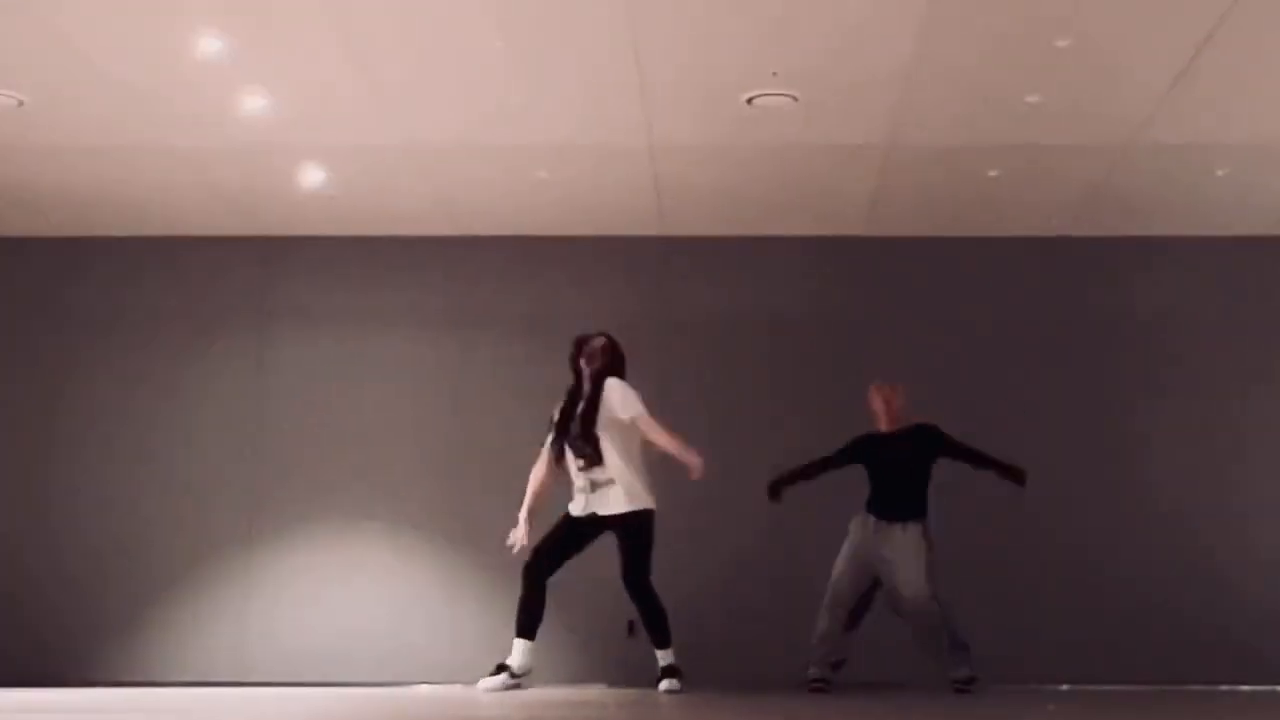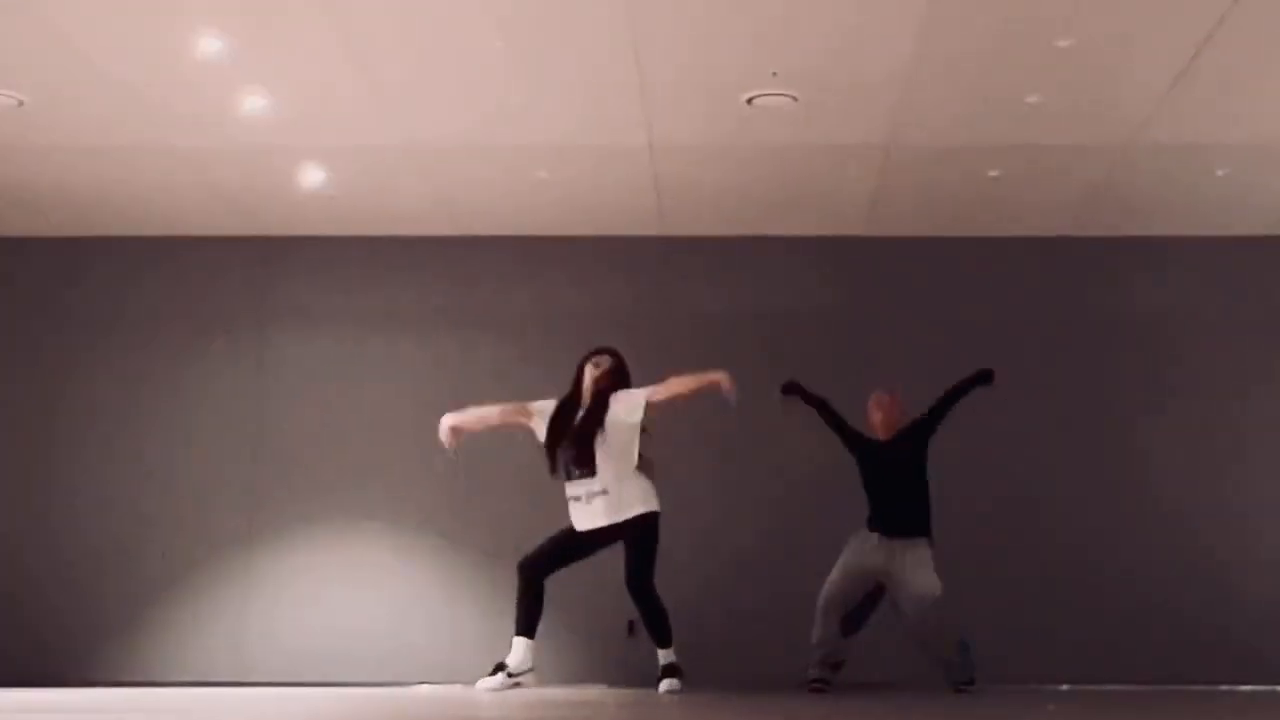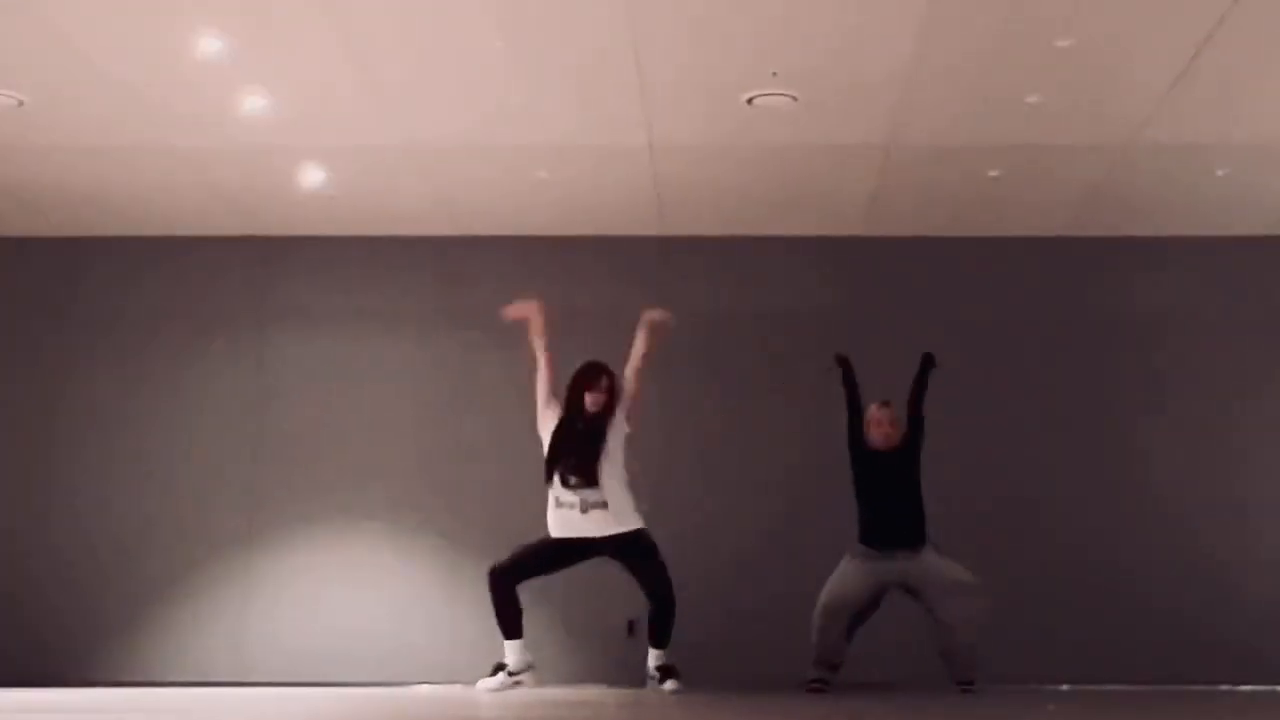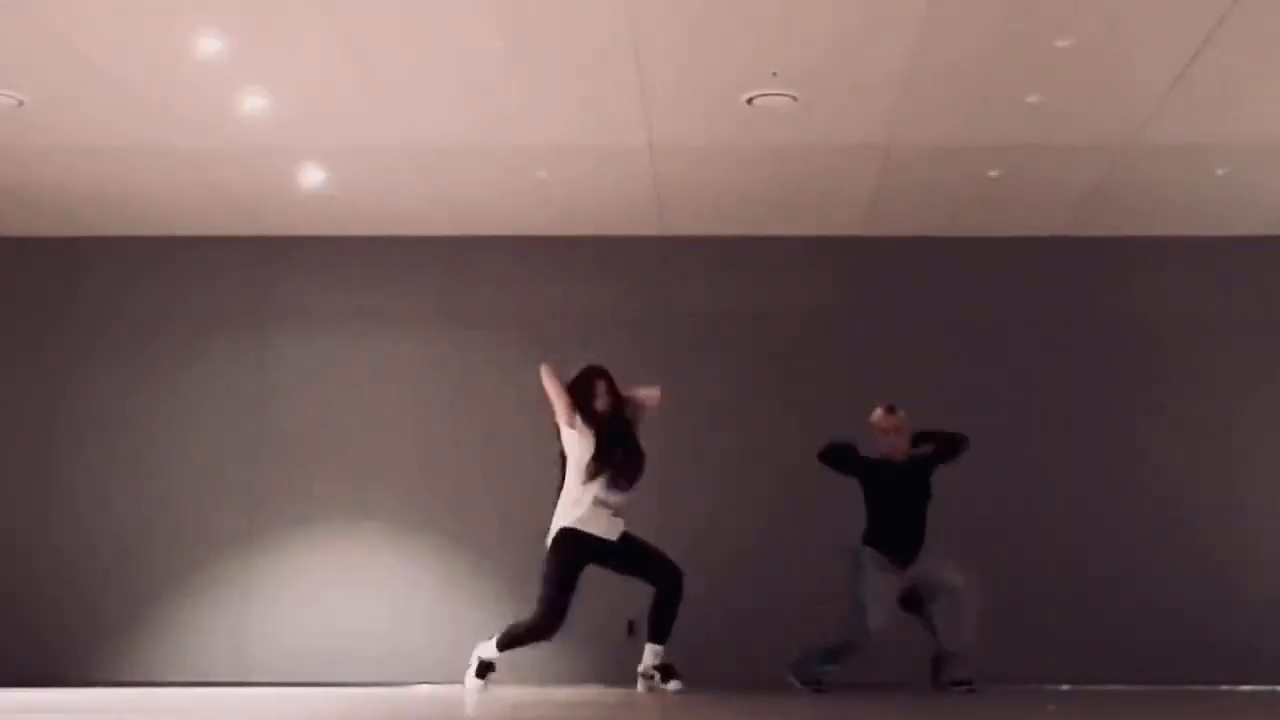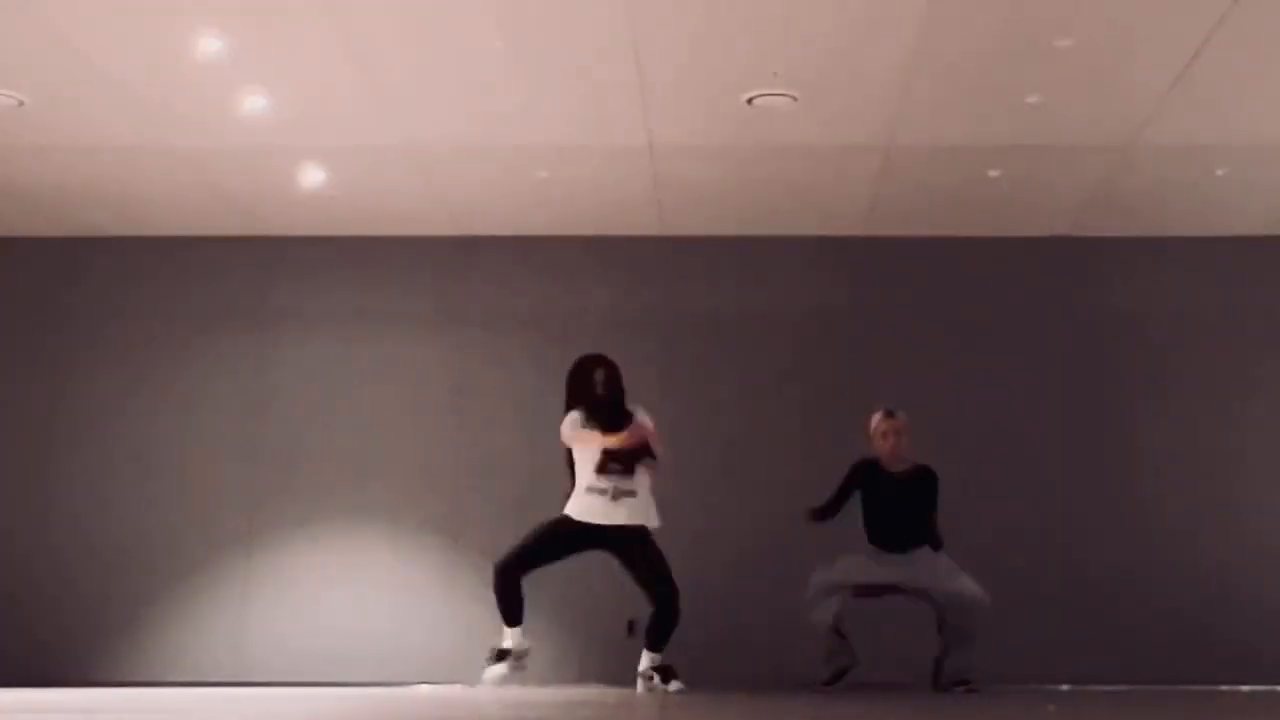
dt=0.3s
person 1, frame 1
left shoulder: (612, 389)
right shoulder: (568, 407)
left elbow: (646, 425)
right elbow: (546, 461)
left wrist: (686, 454)
right wrist: (524, 515)
left hip: (628, 505)
right hip: (584, 509)
left knee: (636, 582)
right knee: (535, 569)
left ankle: (668, 664)
right ankle: (517, 664)
person 1, frame 2
left shoulder: (620, 404)
right shoulder: (556, 412)
left elbow: (665, 389)
right elbow: (510, 412)
left wrist: (712, 378)
right wrist: (458, 419)
left hip: (633, 512)
right hip: (588, 520)
left knee: (639, 586)
right knee: (530, 569)
left ankle: (668, 664)
right ankle: (518, 664)
person 1, frame 3
left shoulder: (614, 423)
right shoulder: (554, 421)
left elbow: (634, 369)
right elbow: (543, 366)
left wrist: (645, 326)
right wrist: (535, 320)
left hip: (621, 530)
right hip: (567, 534)
left knee: (660, 590)
right knee: (500, 576)
left ankle: (657, 663)
right ankle: (516, 664)
person 1, frame 4
left shoulder: (621, 426)
right shoulder: (574, 424)
left elbow: (652, 397)
right elbow: (547, 374)
left wrist: (615, 396)
right wrist: (584, 385)
left hip: (610, 534)
right hip: (573, 532)
left knee: (671, 579)
right knee: (548, 619)
left ankle: (651, 666)
right ankle: (487, 654)
person 1, frame 5
left shoulder: (635, 417)
right shoulder: (577, 421)
right elbow: (602, 442)
left hip: (630, 526)
right hip: (581, 518)
left knee: (667, 598)
right knee: (507, 569)
left ankle: (651, 669)
right ankle: (512, 647)
person 2, frame 1
left shoulder: (923, 435)
right shoulder: (866, 444)
left elbow: (962, 452)
right elbow: (828, 462)
left wrist: (1001, 467)
right wrist: (789, 478)
left hip: (908, 530)
right hip: (869, 526)
left knee: (918, 598)
right knee: (838, 595)
left ankle: (960, 668)
right ankle: (822, 668)
person 2, frame 2
left shoulder: (915, 436)
right shoulder: (864, 447)
left elbow: (943, 404)
right elbow: (831, 417)
left wrist: (977, 379)
right wrist: (800, 391)
left hip: (912, 543)
right hip: (872, 541)
left knee: (924, 599)
right knee: (832, 598)
left ankle: (960, 669)
right ankle: (821, 669)
person 2, frame 3
left shoulder: (909, 453)
right shoulder: (862, 457)
left elbow: (917, 412)
right elbow: (853, 416)
left wrist: (924, 372)
right wrist: (847, 375)
left hip: (917, 556)
right hip: (870, 556)
left knee: (961, 586)
right knee: (831, 603)
left ankle: (961, 670)
right ankle: (823, 670)
person 2, frame 4
left shoulder: (920, 465)
right shoulder: (869, 467)
left elbow: (958, 443)
right elbow: (826, 456)
left wrist: (925, 438)
left hip: (911, 563)
right hip: (876, 561)
right knee: (866, 627)
left ankle: (951, 672)
right ankle: (808, 671)
person 2, frame 5
left shoulder: (924, 476)
right shoulder: (865, 470)
left elbow: (929, 518)
right elbow: (834, 505)
left wrist: (937, 549)
right wrist: (819, 512)
left hip: (920, 556)
right hip: (877, 559)
left knee: (971, 600)
right knee: (823, 584)
left ankle: (950, 672)
right ankle: (839, 659)
